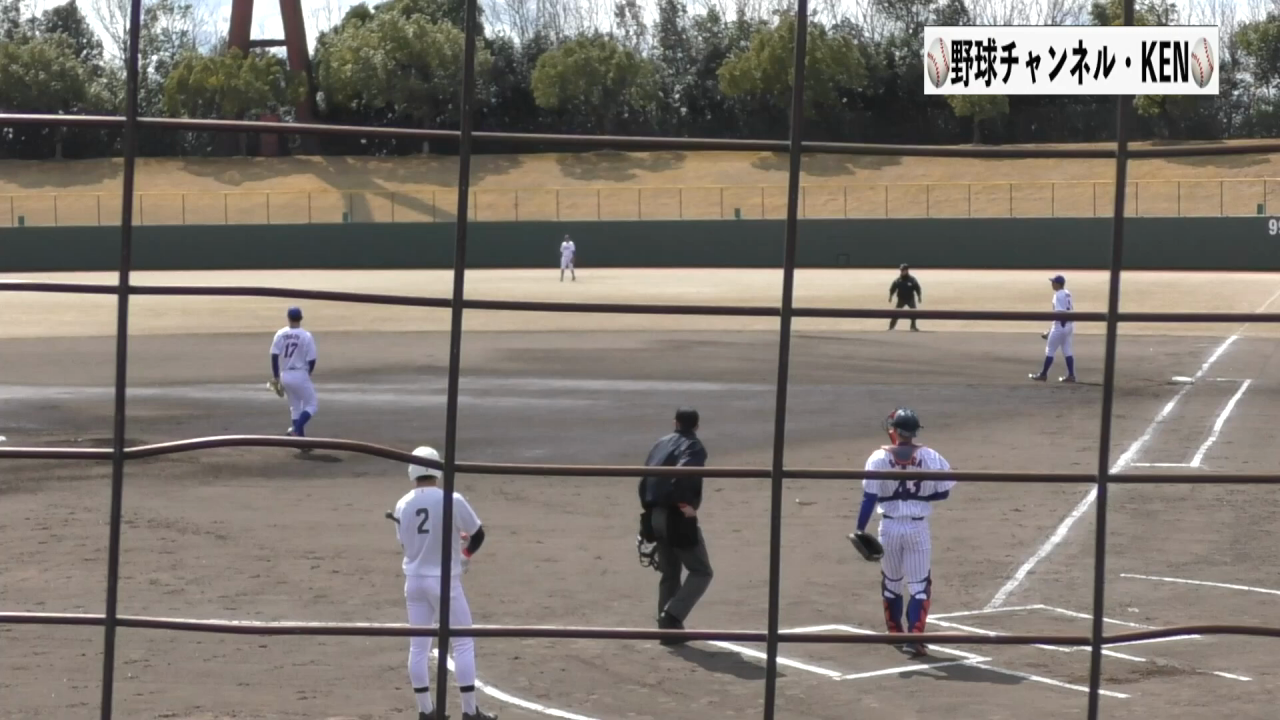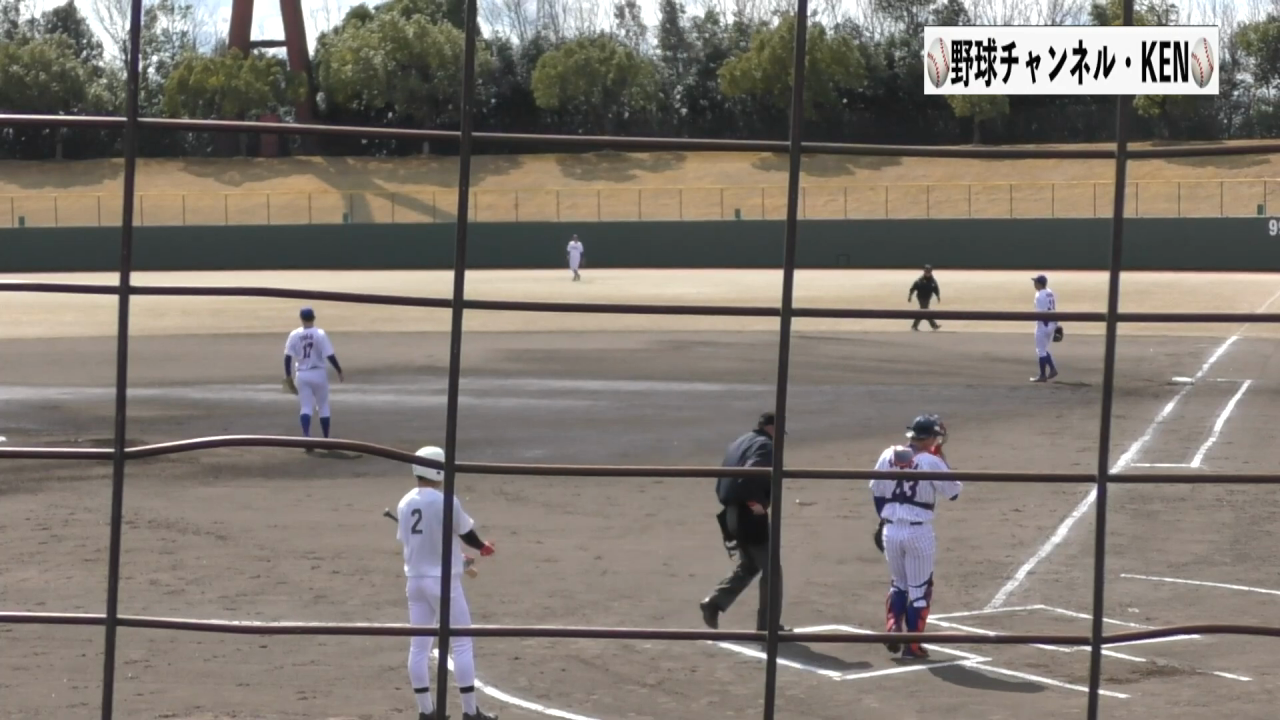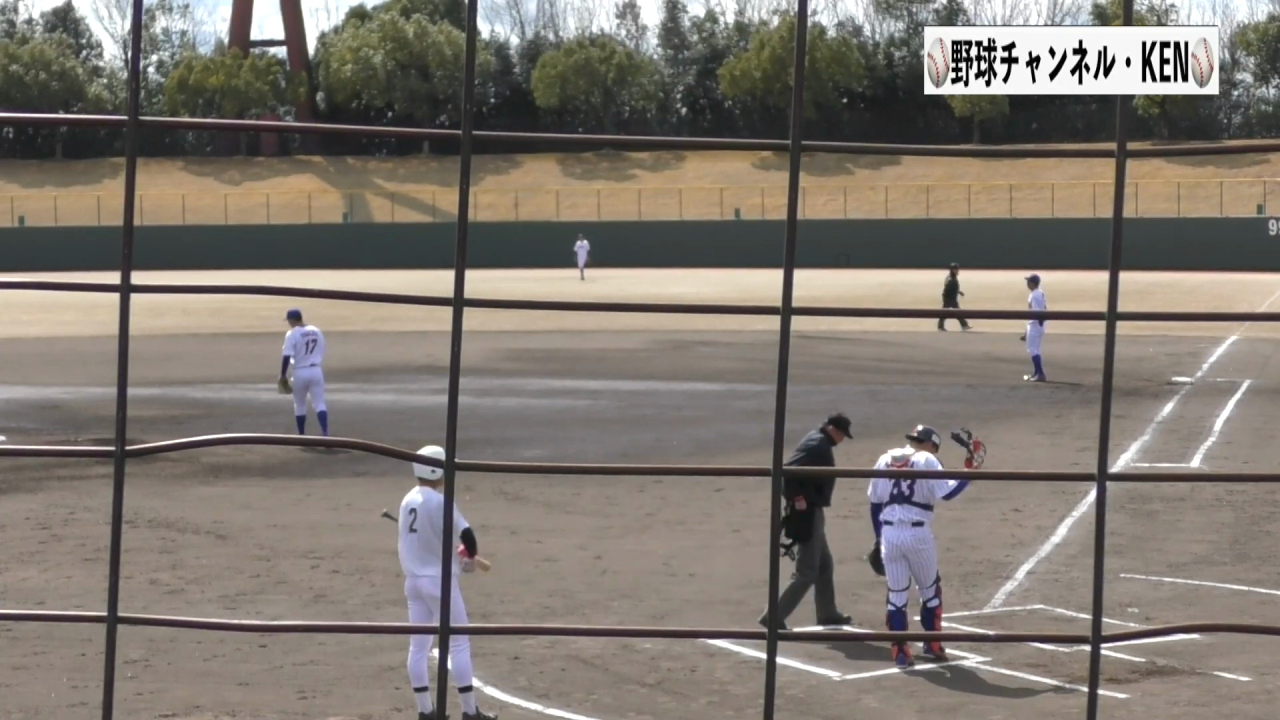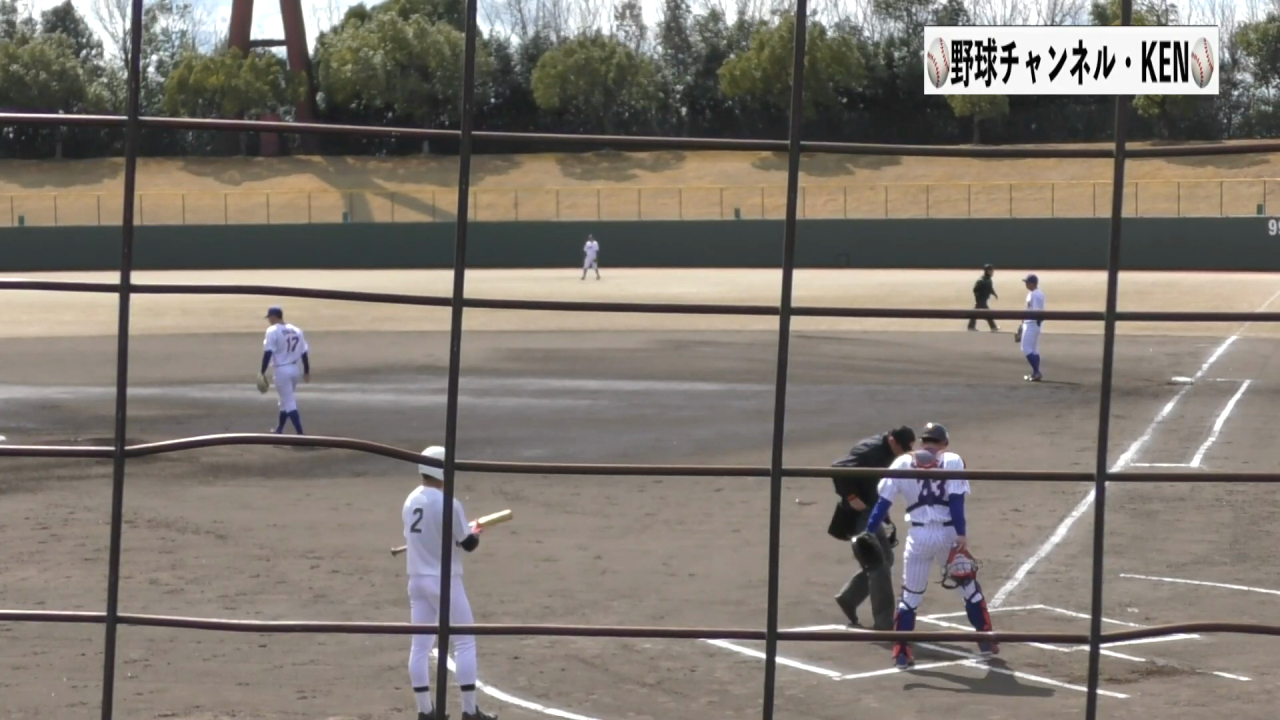
dt=0.5s
person 1, frame 1
left shoulder: (403, 505)
right shoulder: (453, 501)
left elbow: (406, 543)
right elbow: (477, 534)
right wrist: (467, 552)
left hip: (415, 581)
right hip: (444, 581)
left knee: (418, 646)
right knee: (463, 643)
person 1, frame 2
left shoulder: (404, 504)
right shoulder: (447, 502)
left elbow: (406, 540)
right elbow: (467, 534)
right wrist: (483, 547)
left hip: (415, 581)
right hip: (444, 581)
left knee: (419, 647)
right knee: (462, 644)
person 1, frame 3
left shoulder: (408, 500)
right shoulder: (440, 502)
right elbow: (466, 535)
left wrist: (454, 549)
right wrist: (471, 554)
left hip: (414, 580)
right hip: (439, 581)
left knee: (418, 646)
right knee: (459, 645)
person 1, frame 4
left shoulder: (410, 501)
right shoulder: (448, 504)
right elbow: (468, 544)
right wrist: (475, 532)
left hip: (417, 581)
right hip: (445, 582)
left knee: (420, 645)
right knee: (465, 643)
person 2, frame 1
left shoulder: (880, 457)
right shoulder: (930, 456)
left elbow: (870, 495)
right elbow: (943, 492)
left wrist: (860, 528)
right wrist: (919, 495)
left hip: (890, 527)
right hip: (918, 528)
left knee: (892, 582)
right knee: (920, 585)
left ankle: (896, 636)
right ankle: (914, 638)
person 2, frame 2
left shoulder: (888, 456)
right shoulder: (932, 462)
left elbow: (878, 494)
right elbow: (953, 493)
left wrist: (882, 521)
right wrist: (940, 460)
left hip: (891, 529)
right hip: (919, 532)
left knee: (899, 583)
right knee: (919, 588)
left ankle: (893, 628)
right ankle: (912, 644)
person 2, frame 3
left shoulder: (884, 460)
right shoulder: (926, 459)
left elbow: (875, 504)
right elbow: (947, 493)
left wrist: (878, 537)
right wrist: (968, 476)
left hip: (889, 534)
right hip: (917, 534)
left knee: (896, 594)
right knee: (930, 590)
left ankle: (900, 652)
right ankle: (932, 645)
person 2, frame 4
left shoulder: (903, 463)
right shoulder: (952, 460)
left elbow: (884, 501)
right elbow: (956, 500)
left wrist: (869, 534)
right wrist: (961, 535)
left hip: (918, 536)
right hip: (948, 534)
left knee: (910, 595)
right knee: (969, 587)
left ankle: (901, 653)
right ankle: (985, 639)
person 3, frame 1
left shoulder: (659, 444)
right shoulder: (695, 448)
left elbow: (645, 482)
right elbow: (683, 476)
left wrist: (651, 510)
right wrist: (684, 504)
left hip: (657, 517)
right hip: (680, 520)
left knee: (669, 575)
right knee: (702, 573)
left ankle: (669, 632)
right ankle: (673, 615)
person 3, frame 2
left shoulder: (737, 444)
right shoulder: (765, 446)
left elbow: (722, 482)
right elbow: (750, 474)
left wrist: (732, 503)
right wrist: (754, 502)
left hip: (732, 514)
right hip: (752, 516)
left knee: (748, 567)
right knee: (771, 570)
left ankle: (714, 603)
right ankle: (767, 625)
person 3, frame 3
left shoulder: (818, 444)
right shoulder: (817, 446)
left wrist: (797, 498)
right wrist: (798, 499)
left hip: (811, 512)
right hip: (808, 513)
left knee: (824, 563)
right knee: (806, 571)
left ankle: (828, 615)
right ankle: (774, 616)
person 3, frame 4
left shoulder: (886, 452)
right shoulder: (870, 450)
right elbow: (839, 469)
right wrist: (851, 497)
left hip: (872, 511)
right hip: (858, 514)
left knee: (884, 558)
right knee: (878, 565)
left ankle: (848, 598)
right ankle: (883, 621)
